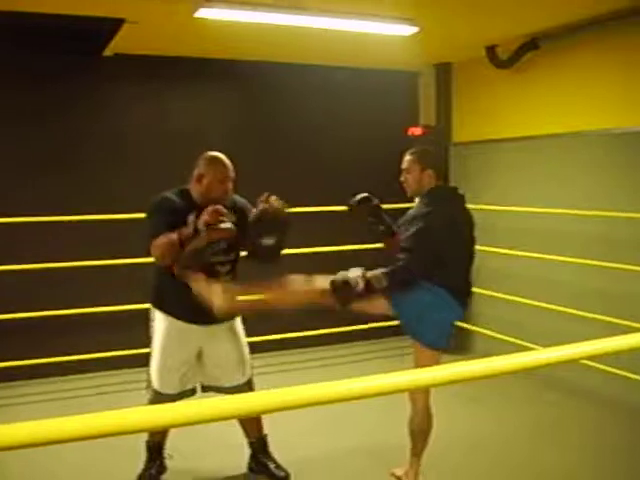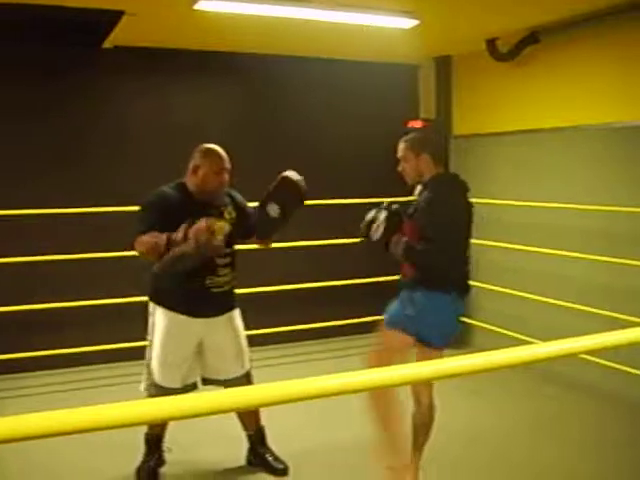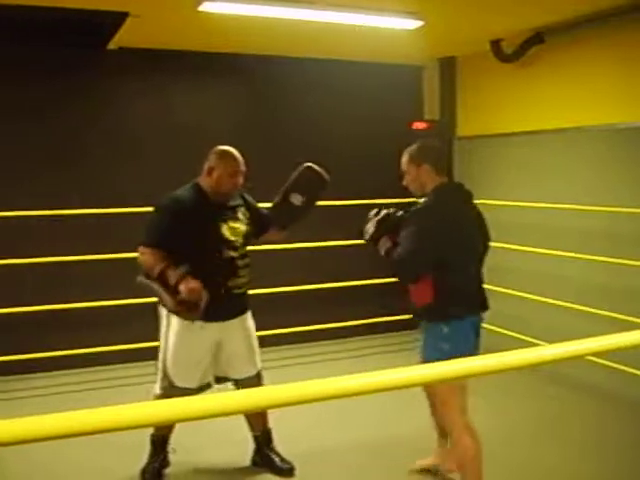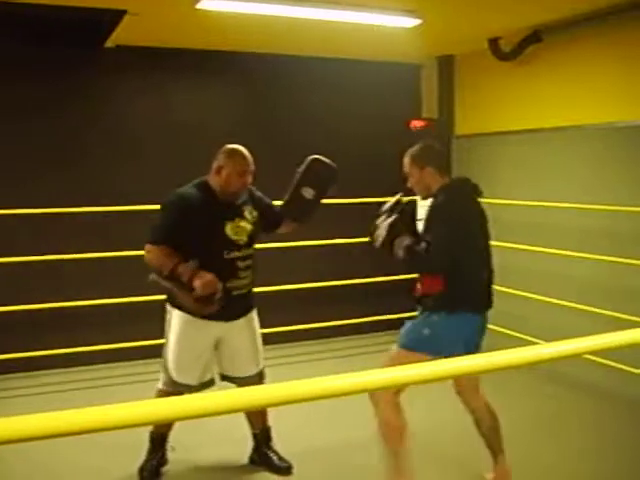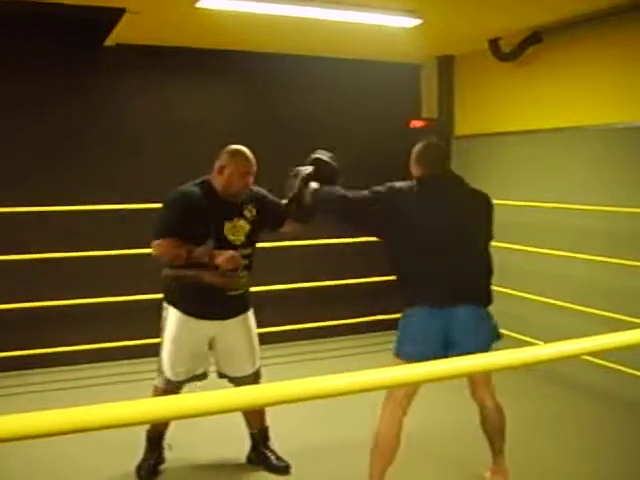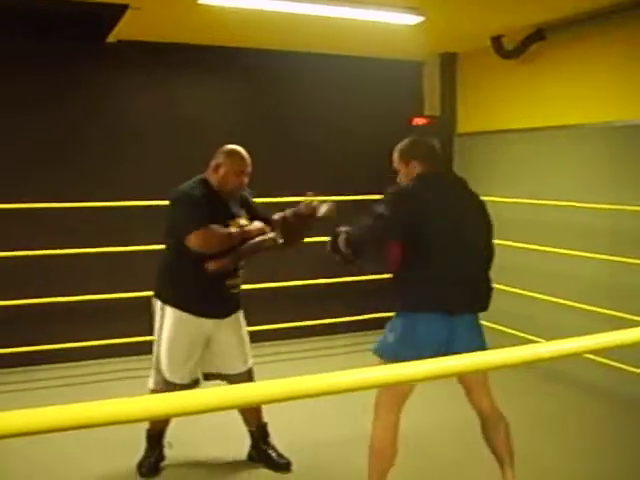
dt=0.2s
person 1, frame 1
left shoulder: (431, 208)
right shoulder: (453, 209)
left elbow: (413, 262)
left wrist: (367, 282)
right wrist: (378, 218)
left hip: (417, 296)
right hip: (446, 306)
left knee: (333, 288)
right knee: (419, 394)
person 1, frame 2
left shoulder: (435, 198)
right shoulder: (449, 195)
left elbow: (435, 260)
left wrist: (394, 239)
right wrist: (402, 226)
left hip: (424, 297)
right hip: (448, 299)
right knee: (422, 389)
person 1, frame 3
left shoulder: (431, 212)
right shoulder: (462, 207)
left elbow: (407, 268)
left wrist: (383, 238)
right wrist: (402, 232)
left hip: (448, 322)
right hip: (462, 314)
left knee: (454, 418)
right knee: (435, 388)
person 1, frame 4
left shoulder: (446, 207)
right shoulder: (464, 204)
left elbow: (430, 262)
left wrist: (397, 238)
right wrist: (408, 234)
left hip: (447, 315)
right hip: (469, 313)
left knee: (383, 392)
right knee: (471, 396)
person 1, frame 5
left shoulder: (403, 197)
right shoulder: (479, 202)
left elbow: (346, 205)
left wrist: (307, 187)
left hip: (425, 313)
right hip: (470, 310)
left knee: (395, 405)
right knee: (484, 394)
person 1, frame 6
left shoulder: (412, 196)
right shoulder: (472, 202)
left elbow: (368, 236)
left wrist: (342, 242)
left hip: (420, 317)
right hip: (464, 315)
left knee: (386, 410)
right knee: (484, 404)
person 2, frame 1
left shoulder: (238, 208)
right shoulder: (167, 205)
left elbow: (264, 254)
right elbow: (161, 253)
left wrist: (269, 222)
right wrist: (197, 227)
left hip: (222, 317)
right hip: (175, 317)
left knee: (242, 386)
right knee: (164, 391)
person 2, frame 2
left shoulder: (232, 201)
right shoulder: (164, 200)
right elbow: (144, 246)
right wrist: (185, 235)
left hip: (222, 309)
right hip: (175, 310)
left knee: (240, 379)
right knee: (163, 386)
left ankle: (258, 447)
right ankle: (152, 451)
person 2, frame 3
left shoulder: (241, 202)
right shoulder: (179, 205)
left elbow: (270, 232)
right elbow: (147, 254)
right wrist: (179, 280)
left hip: (235, 312)
right hip: (192, 314)
left knee: (251, 379)
right knee: (174, 387)
left ankle: (264, 449)
right ankle: (157, 453)
person 2, frame 4
left shoulder: (250, 199)
right shoulder: (185, 202)
left elbow: (284, 223)
right elbow: (153, 252)
left wrist: (306, 192)
right wrist: (191, 275)
left hip: (240, 310)
right hip: (196, 311)
left knee: (252, 378)
right knee: (176, 383)
left ankle: (262, 447)
right ankle: (156, 451)
person 2, frame 5
left shoulder: (254, 198)
right shoulder: (186, 199)
left elbow: (290, 221)
right elbow: (161, 247)
right wrist: (211, 256)
left hip: (236, 309)
right hip: (188, 309)
left knee: (249, 377)
right knee: (171, 380)
left ankle: (260, 446)
right ankle: (153, 449)
person 2, frame 6
left shoulder: (239, 200)
right shoulder: (189, 197)
left elbow: (272, 228)
right elbow: (201, 240)
right wrist: (246, 233)
left hip: (226, 308)
right hip: (182, 307)
left knee: (242, 376)
right knee: (169, 380)
left ankle: (260, 443)
right ankle: (154, 446)
